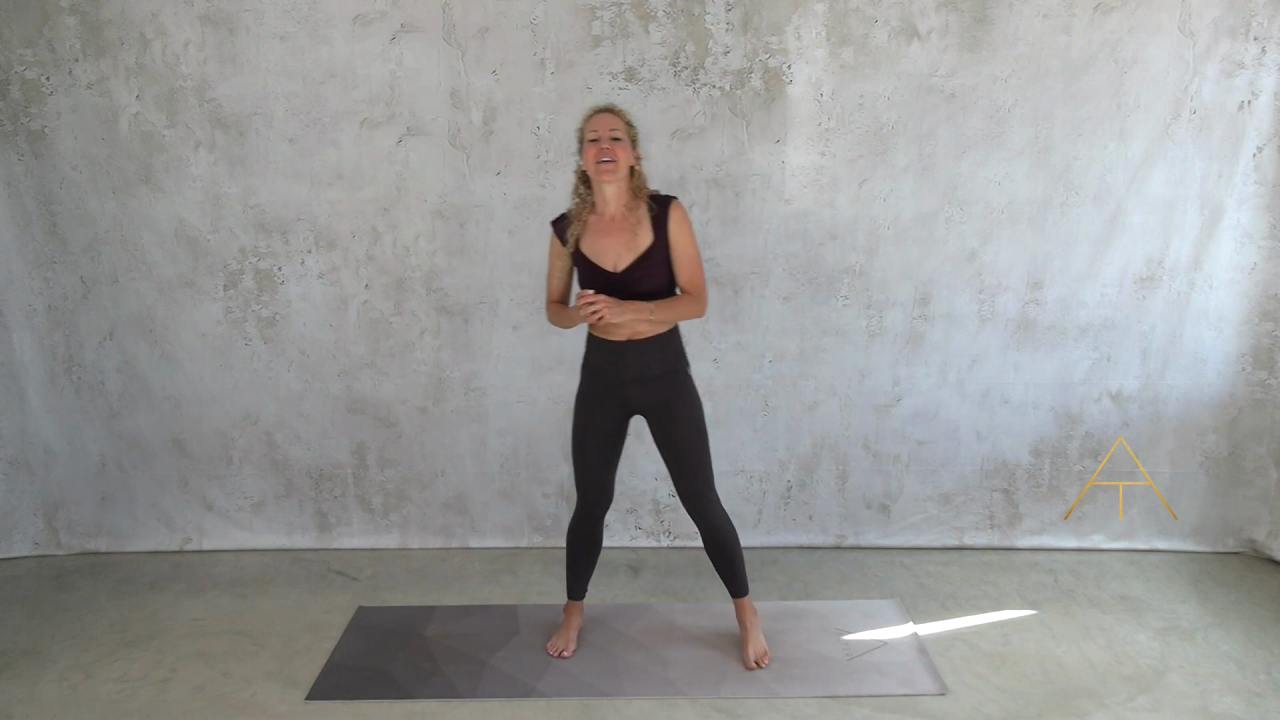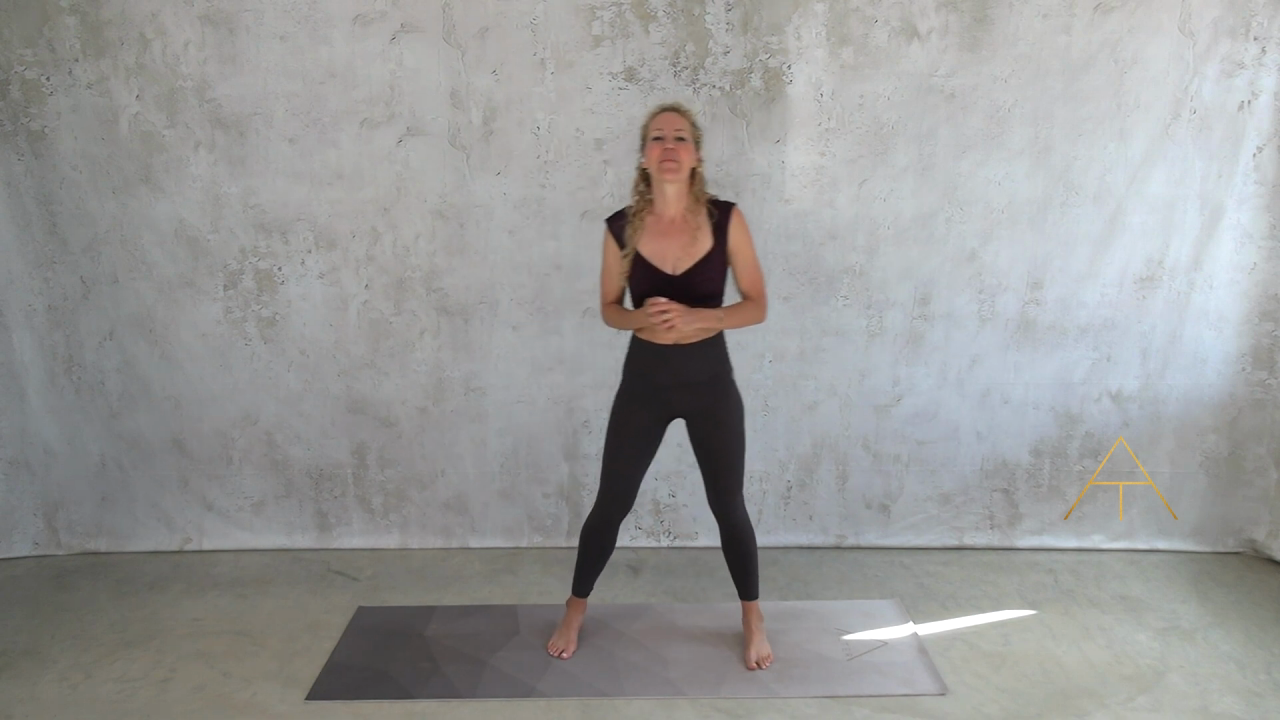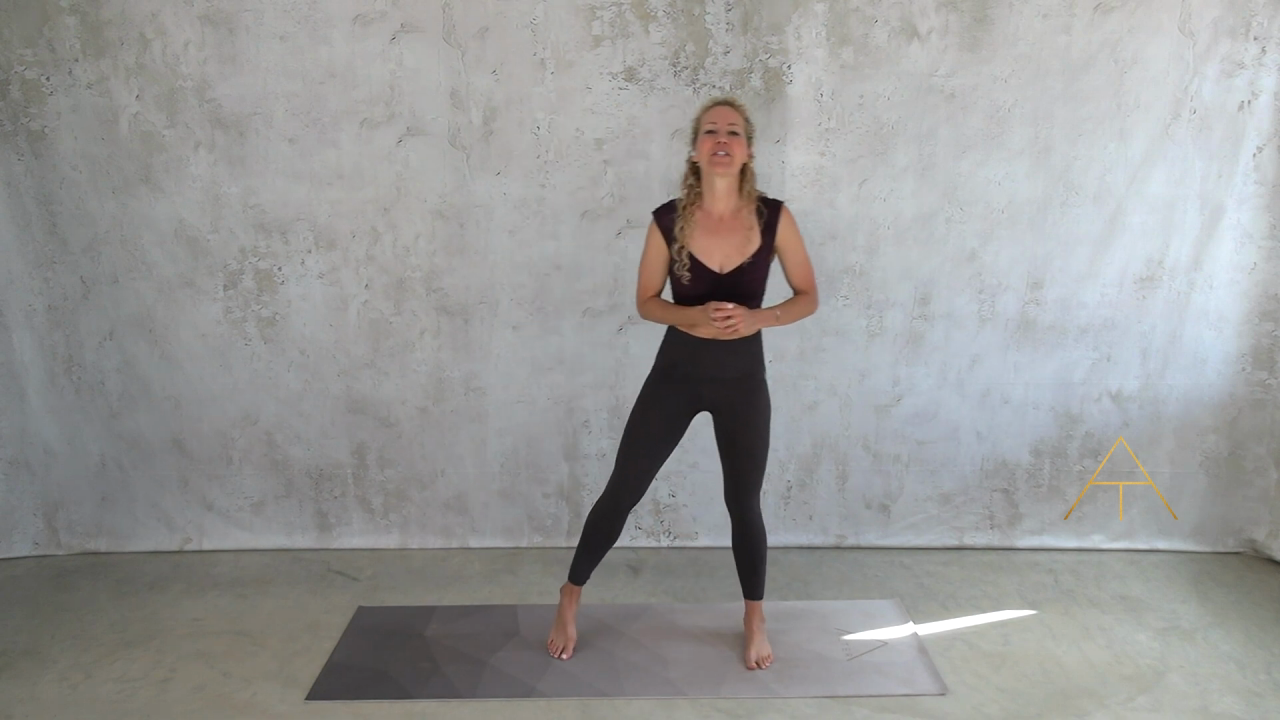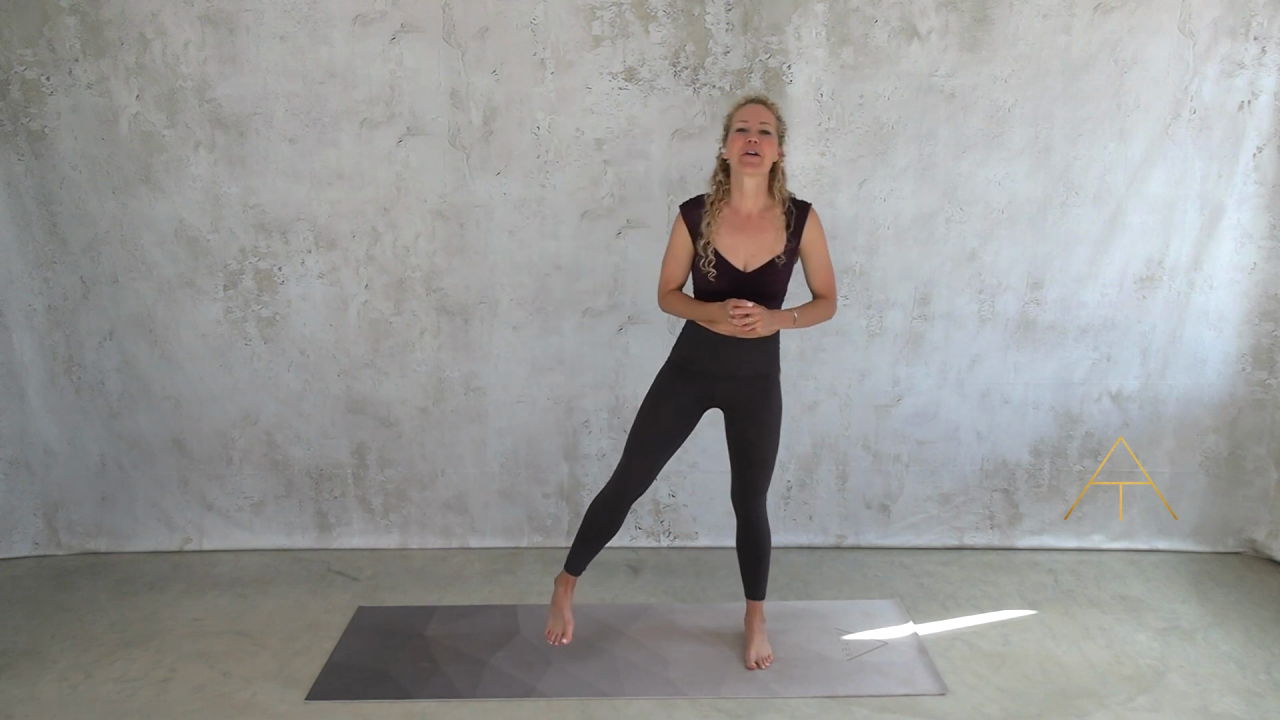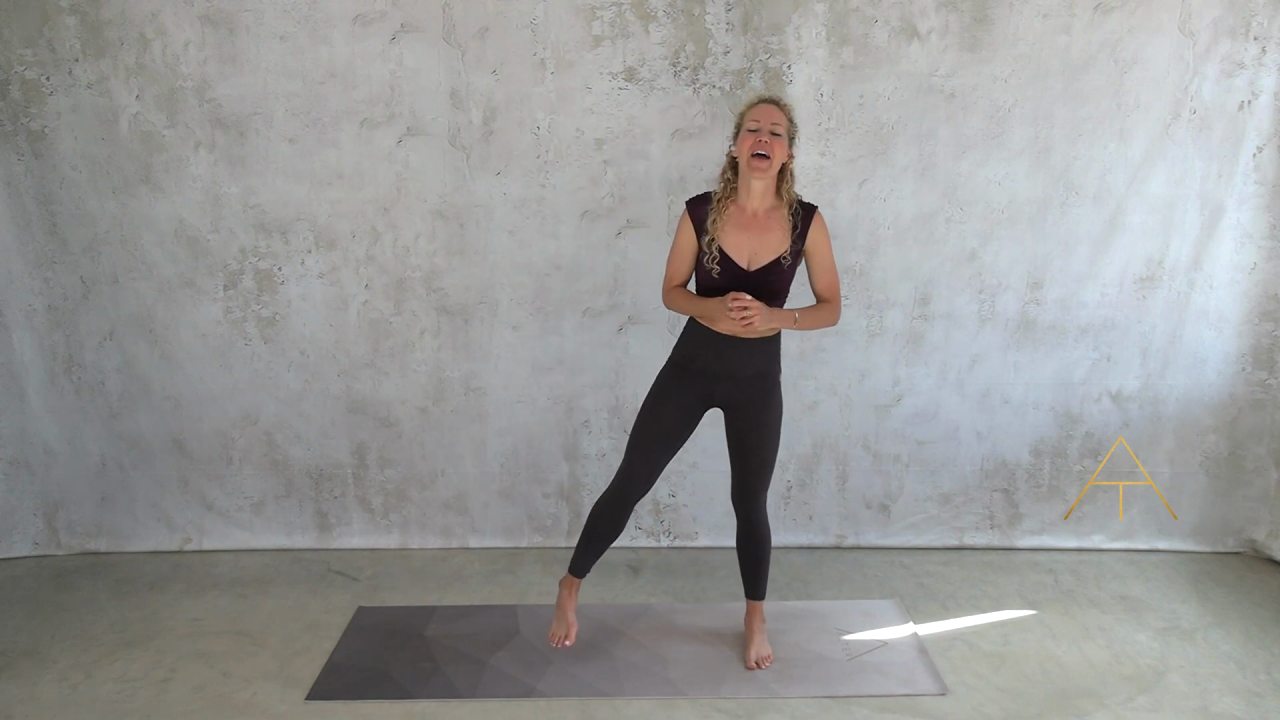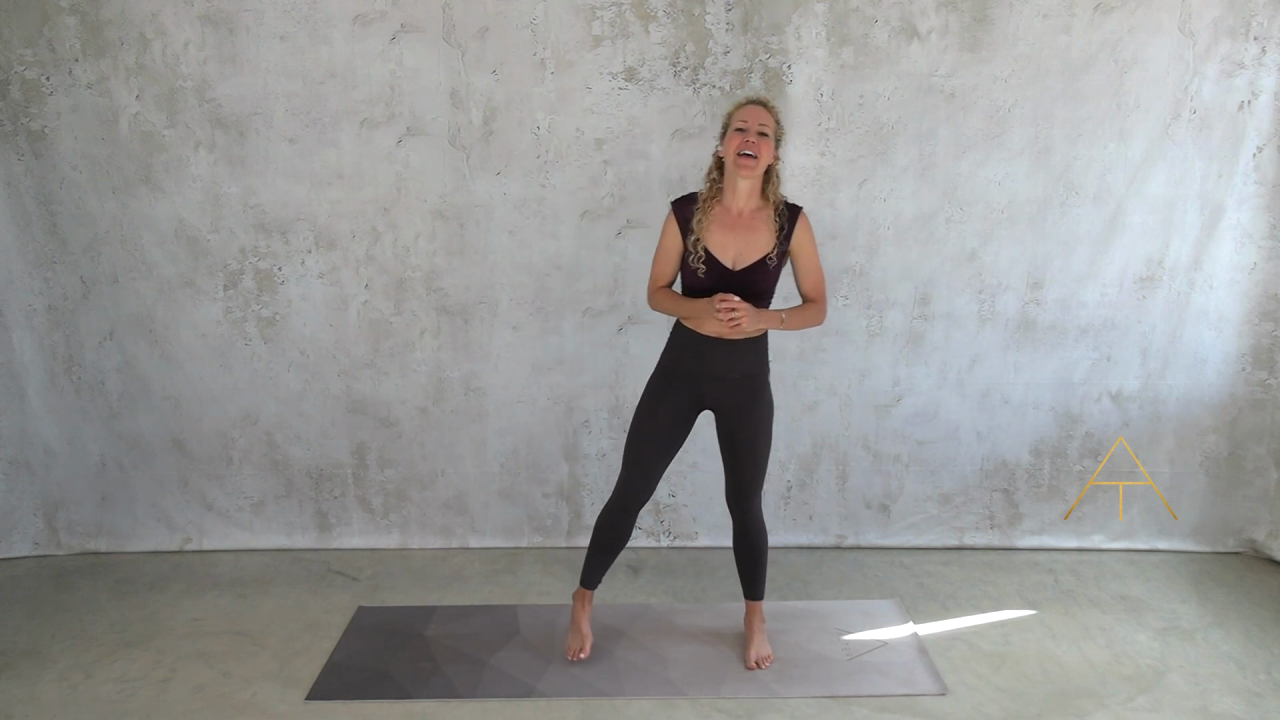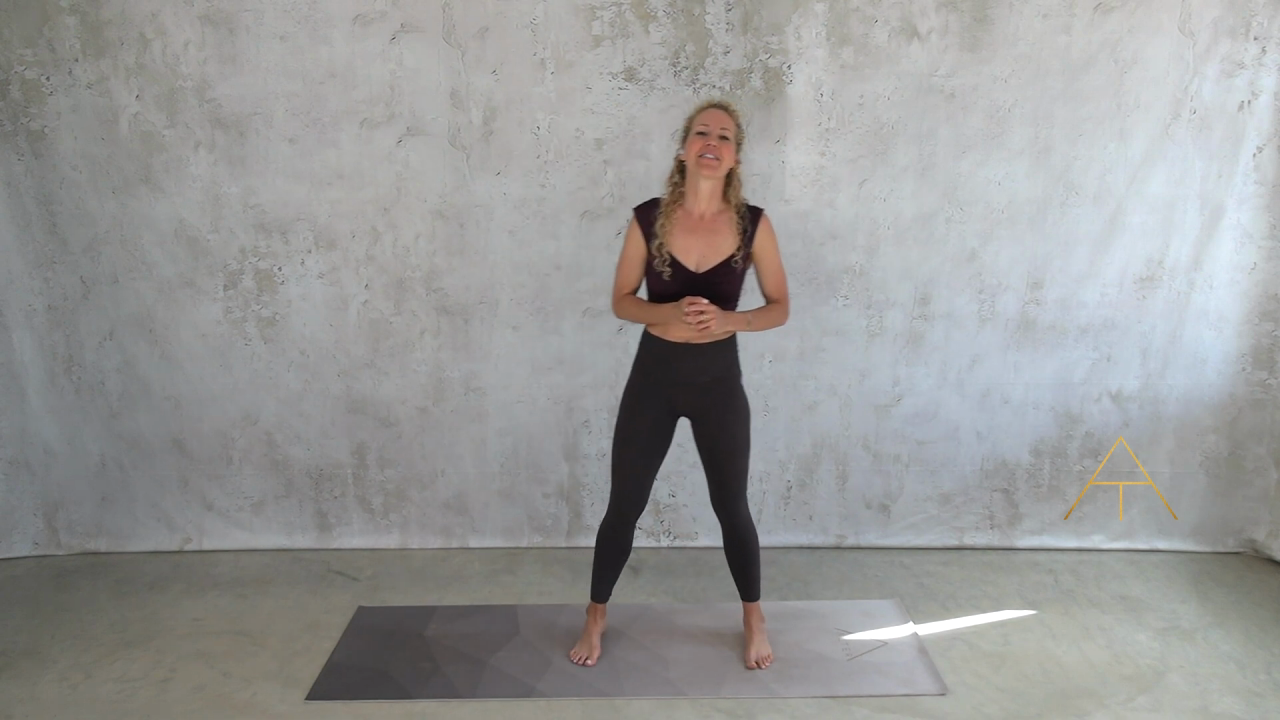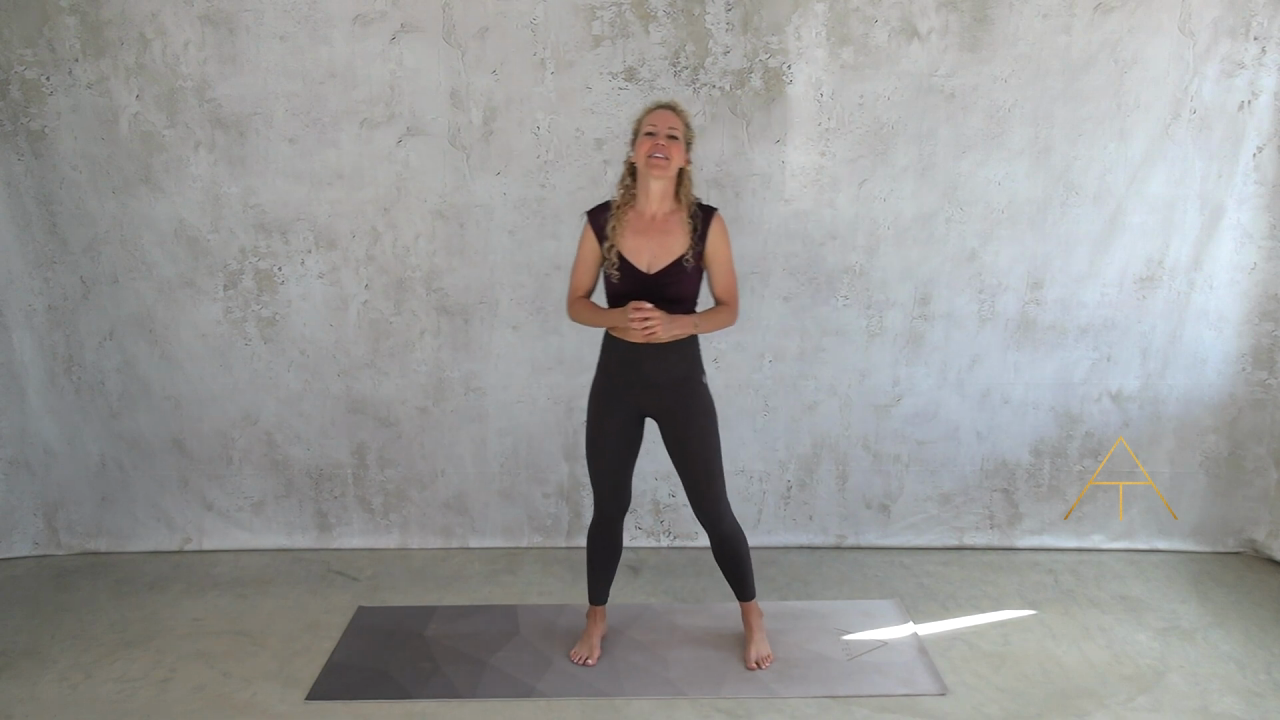
dt=0.2s
person 1, frame 1
left shoulder: (667, 213)
right shoulder: (567, 228)
left elbow: (695, 301)
right elbow: (553, 308)
left wrist: (627, 309)
right wrist: (578, 313)
left hip: (665, 371)
right hip: (601, 376)
left knee: (702, 501)
right knee: (591, 502)
left ankle: (746, 613)
right ankle: (573, 613)
person 1, frame 2
left shoulder: (725, 219)
right shoulder: (622, 227)
left elbow: (756, 306)
right elbow: (609, 309)
left wrist: (697, 316)
right wrist: (641, 317)
left hip: (709, 377)
right hip: (645, 377)
left knee: (729, 505)
right knee: (613, 501)
left ankle: (752, 618)
right ankle: (575, 609)
person 1, frame 3
left shoulder: (774, 217)
right shoulder: (667, 220)
left elbow: (808, 297)
right elbow: (646, 302)
left wrist: (757, 317)
right wrist: (696, 315)
left hip: (743, 374)
right hip: (677, 369)
left knee: (744, 503)
right knee: (623, 489)
left ankle: (754, 618)
right ankle: (571, 595)
person 1, frame 4
left shoulder: (800, 219)
right shoulder: (694, 215)
left elbow: (826, 301)
right elbow: (667, 295)
left wrist: (778, 318)
right wrist: (717, 311)
left hip: (758, 374)
right hip: (692, 363)
left knee: (750, 503)
right knee: (628, 481)
left ankle: (755, 619)
right ankle: (566, 583)
person 1, frame 5
left shoulder: (806, 221)
right shoulder: (701, 212)
left elbow: (831, 308)
right elbow: (671, 292)
left wrist: (777, 316)
right wrist: (716, 306)
left hip: (757, 374)
right hip: (692, 363)
left knee: (750, 503)
right knee: (630, 483)
left ankle: (755, 619)
right ankle: (570, 586)
person 1, frame 6
left shoulder: (791, 222)
right shoulder: (686, 212)
left elbow: (818, 308)
right elbow: (657, 294)
left wrist: (764, 318)
right wrist: (702, 307)
left hip: (746, 375)
right hip: (680, 366)
left knee: (745, 503)
right knee: (631, 492)
left ankle: (755, 619)
right ankle: (583, 600)
person 1, frame 7
left shoulder: (753, 224)
right shoulder: (648, 218)
left elbow: (780, 307)
right elbow: (622, 302)
left wrist: (732, 320)
right wrist: (670, 311)
left hip: (718, 378)
right hip: (654, 374)
left knee: (731, 506)
right knee: (625, 505)
left ankle: (753, 618)
right ankle: (595, 615)
person 1, frame 8
left shoulder: (707, 223)
right shoulder: (602, 221)
left elbow: (729, 308)
right elbow: (575, 303)
left wrist: (680, 323)
right wrist: (613, 317)
left hip: (680, 376)
right hip: (616, 375)
left knee: (712, 506)
right knee: (609, 508)
left ankle: (752, 615)
right ankle: (596, 617)
